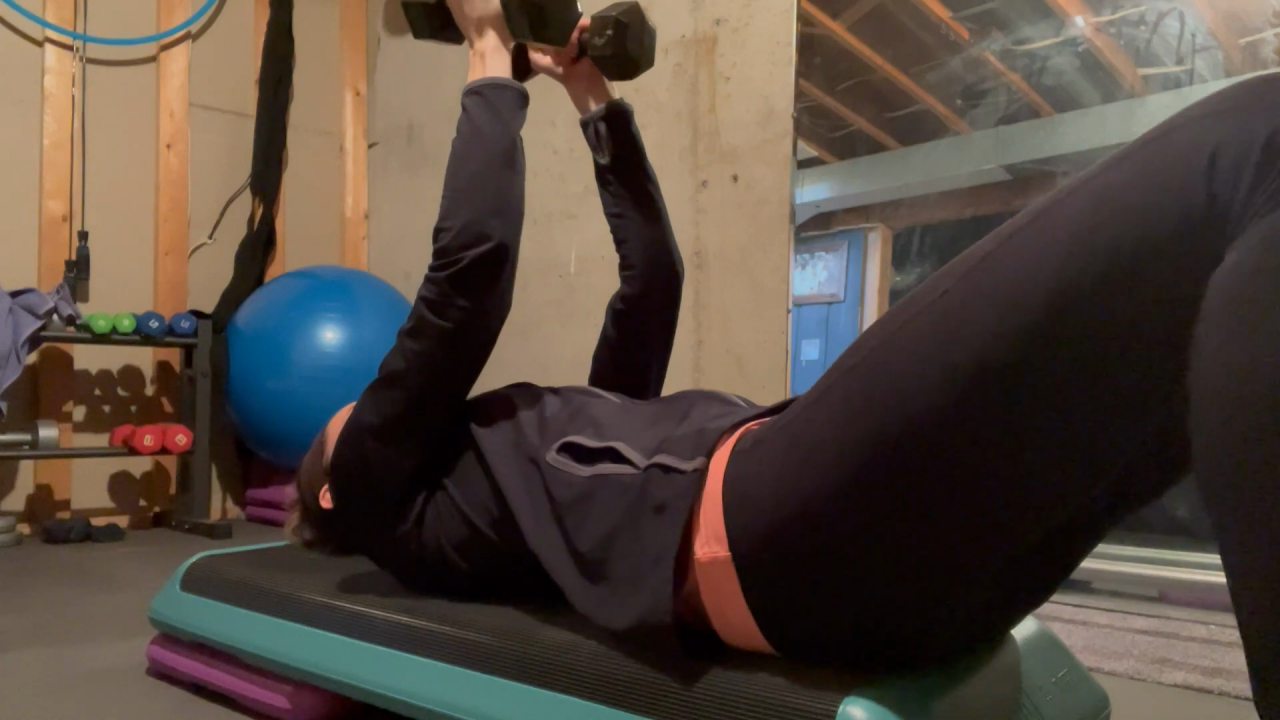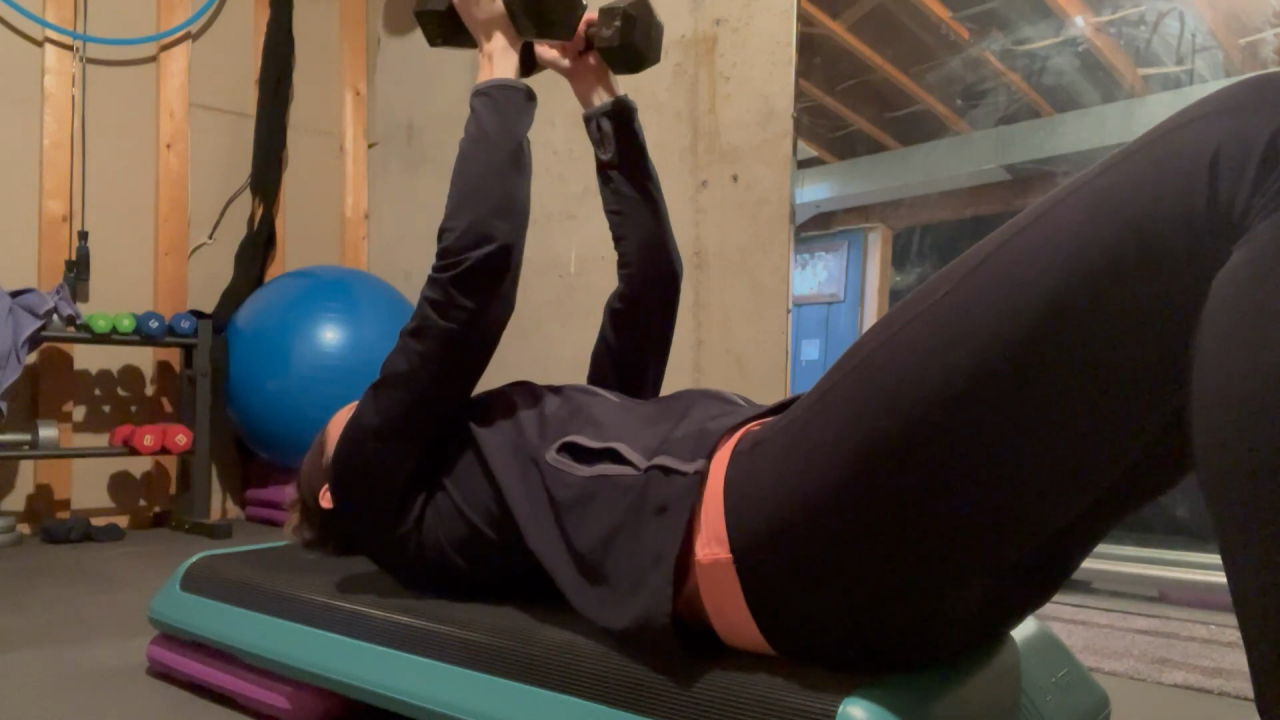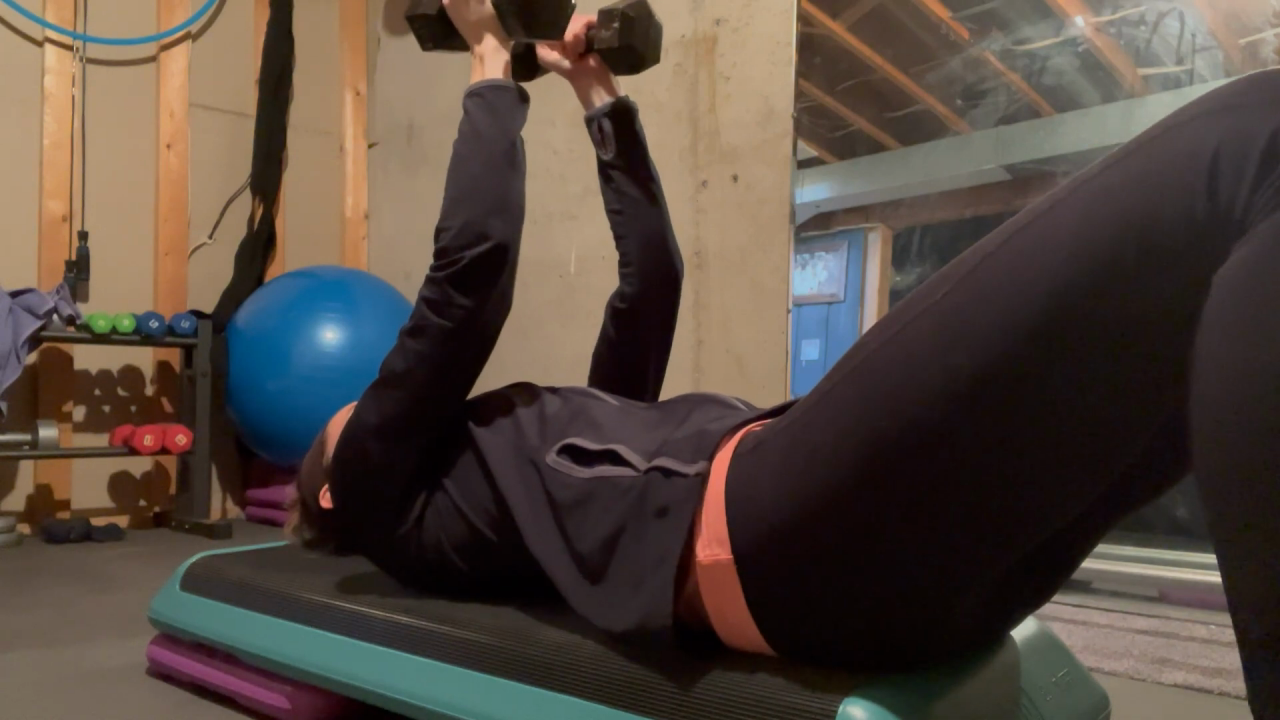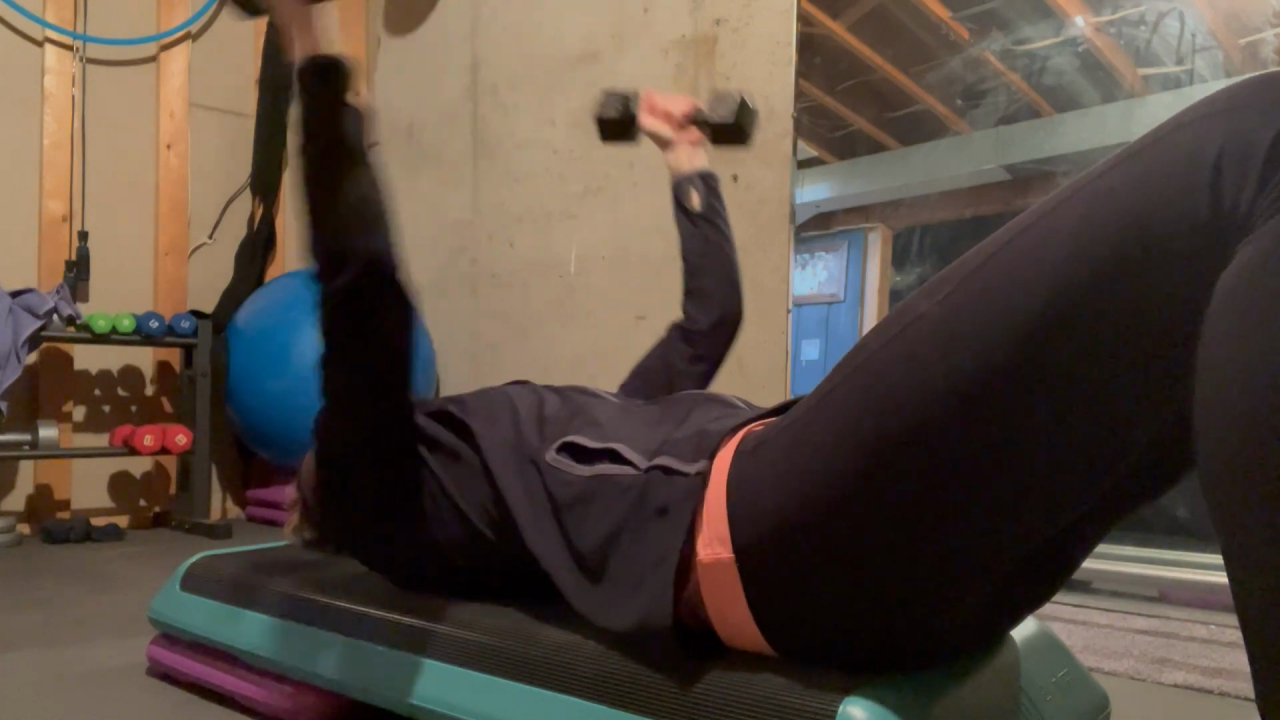
dt=0.5s
person 1, frame 1
left shoulder: (541, 443)
right shoulder: (387, 499)
left elbow: (652, 278)
right elbow: (471, 260)
left wrist: (596, 104)
right hip: (767, 534)
person 1, frame 2
left shoulder: (550, 438)
right shoulder: (388, 495)
left elbow: (649, 276)
right elbow: (473, 264)
left wrist: (600, 98)
right hip: (777, 533)
person 1, frame 3
left shoulder: (551, 440)
right shoulder: (392, 501)
left elbow: (650, 274)
right elbow: (471, 263)
left wrist: (601, 100)
right hip: (772, 533)
person 1, frame 4
left shoulder: (548, 442)
right shoulder: (389, 503)
left elbow: (707, 319)
right elbow: (362, 289)
left wrist: (688, 165)
left hip: (872, 525)
right hip: (776, 534)
